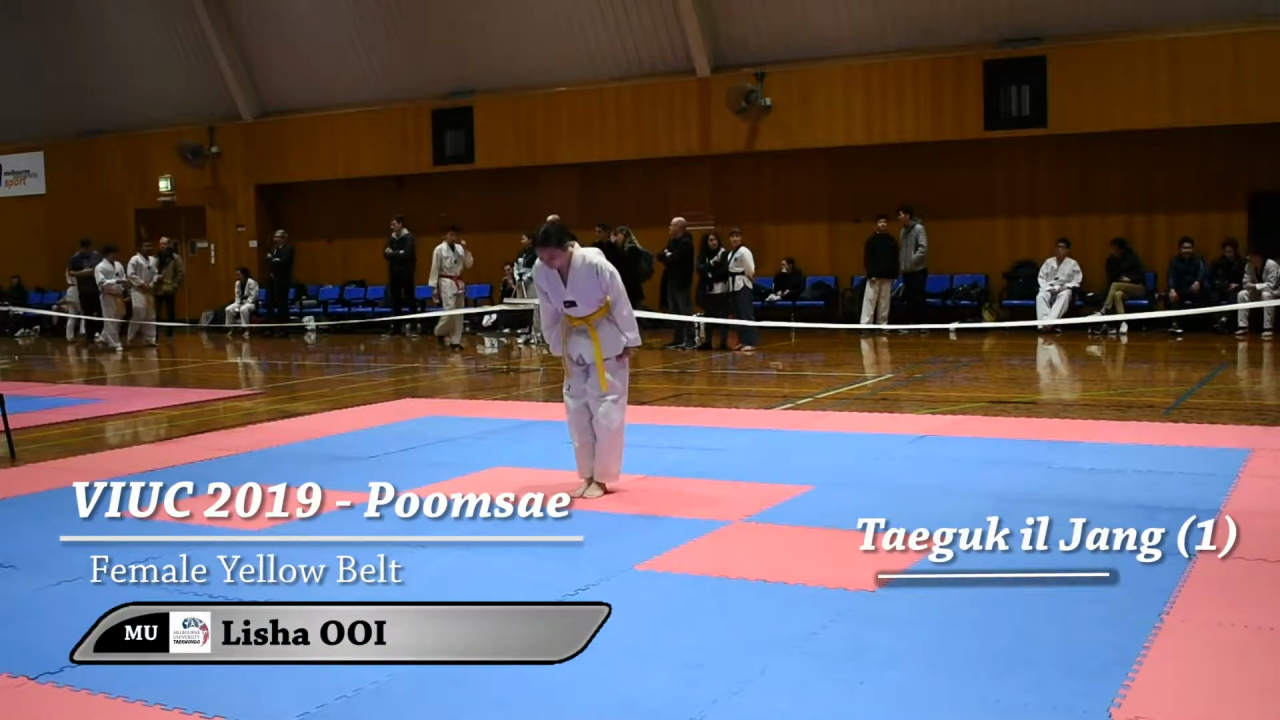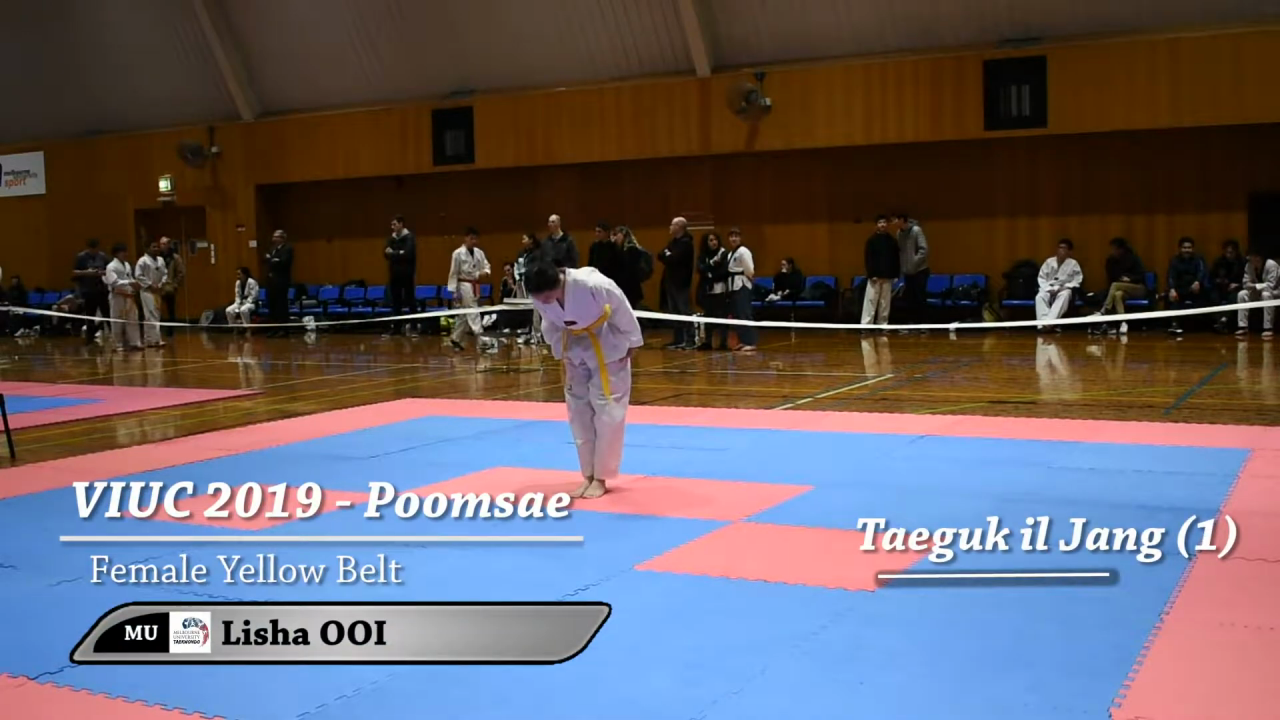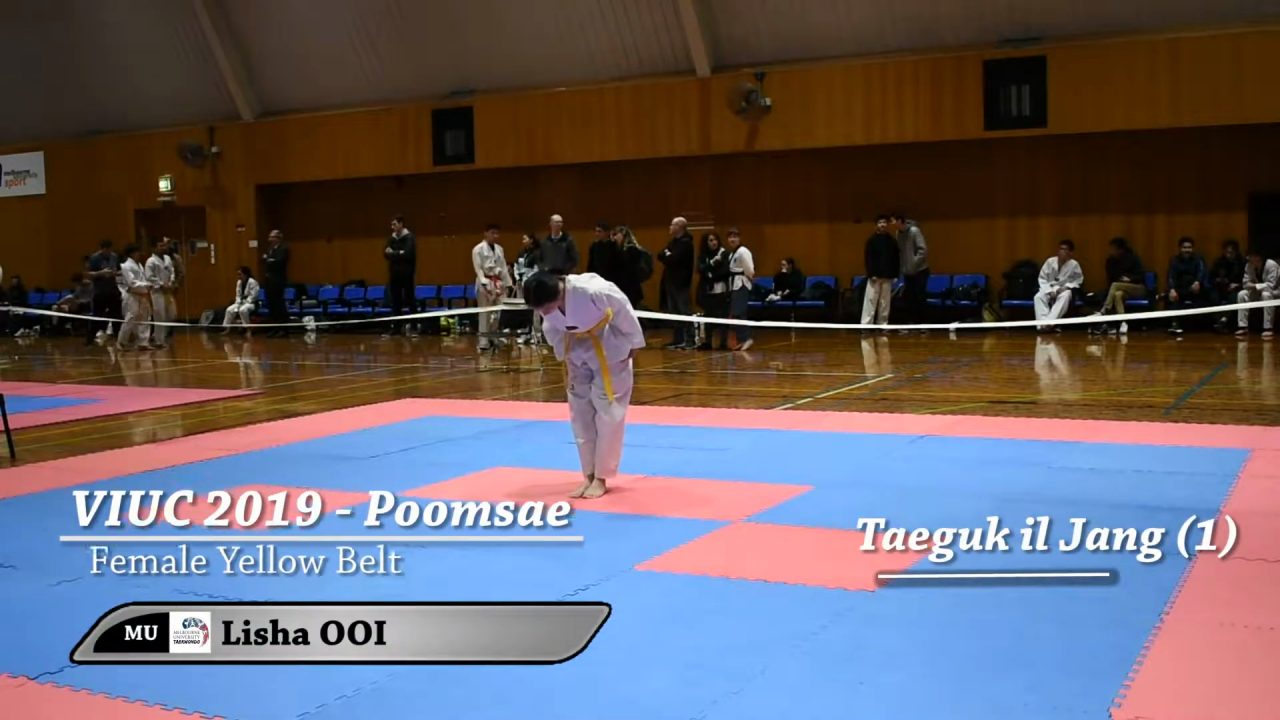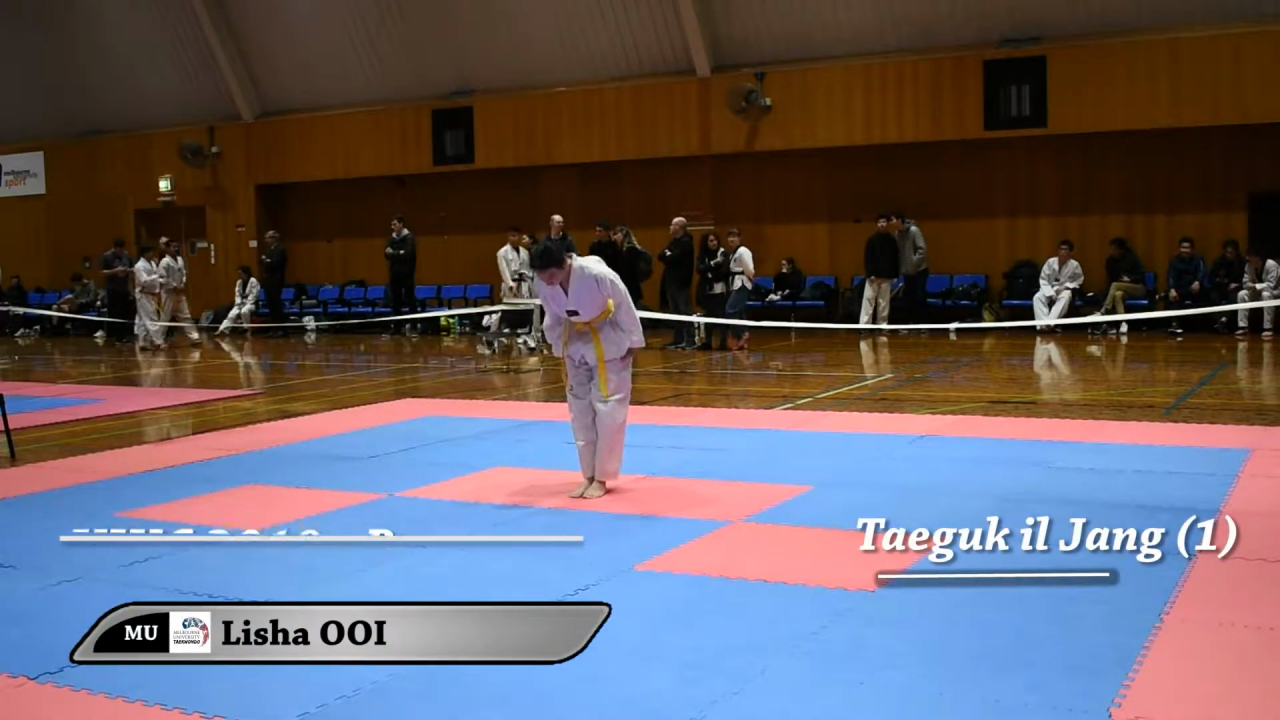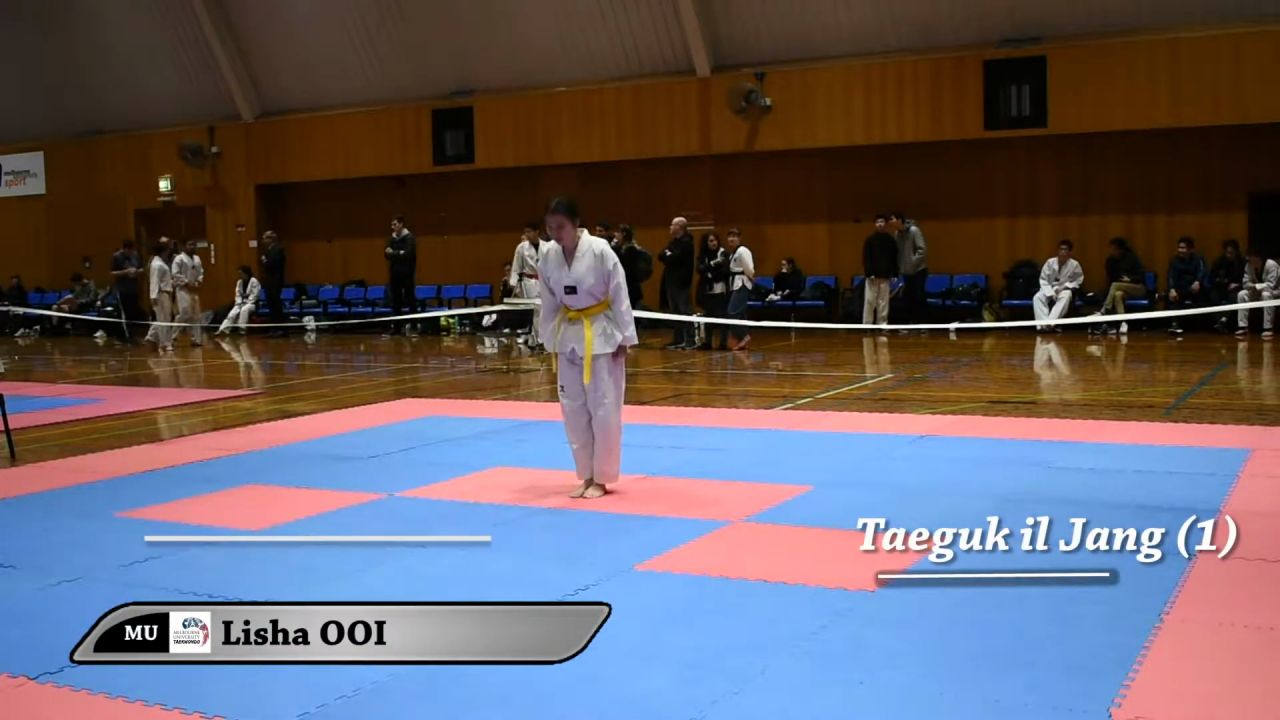
dt=0.3s
person 1, frame 1
left shoulder: (595, 263)
right shoulder: (541, 270)
left elbow: (621, 304)
right elbow: (549, 313)
left wrist: (627, 343)
right wrist: (558, 346)
left hip: (605, 340)
right hip: (573, 341)
left knee: (606, 409)
right knee: (576, 410)
left ankle: (602, 478)
right ankle: (588, 475)
person 1, frame 2
left shoulder: (591, 284)
right shoulder: (541, 296)
left elbow: (621, 309)
left wrist: (631, 342)
right wrist: (561, 350)
left hip: (608, 345)
right hip: (576, 347)
left knee: (607, 409)
right knee: (579, 410)
left ankle: (601, 477)
right ankle: (589, 475)
person 1, frame 3
left shoulder: (591, 290)
right shoulder: (543, 302)
left elbow: (623, 310)
left wrist: (633, 344)
right wrist: (563, 351)
left hip: (609, 345)
right hip: (577, 347)
left knee: (608, 409)
right knee: (580, 410)
left ankle: (601, 477)
right ankle: (589, 475)
person 1, frame 4
left shoulder: (595, 273)
right shoulder: (542, 282)
left elbow: (624, 308)
right elbow: (552, 317)
left wrist: (632, 343)
right wrist: (561, 348)
left hip: (608, 341)
right hip: (576, 343)
left knee: (608, 409)
right knee: (580, 410)
left ankle: (602, 477)
right ankle: (589, 475)
person 1, frame 5
left shoulder: (601, 251)
right shoulder: (548, 256)
left elbow: (620, 298)
right elbow: (548, 303)
left wrist: (624, 341)
right wrist: (552, 342)
left hip: (601, 337)
right hip: (568, 337)
left knee: (604, 409)
right knee: (573, 410)
left ankle: (601, 478)
right ankle: (586, 476)
